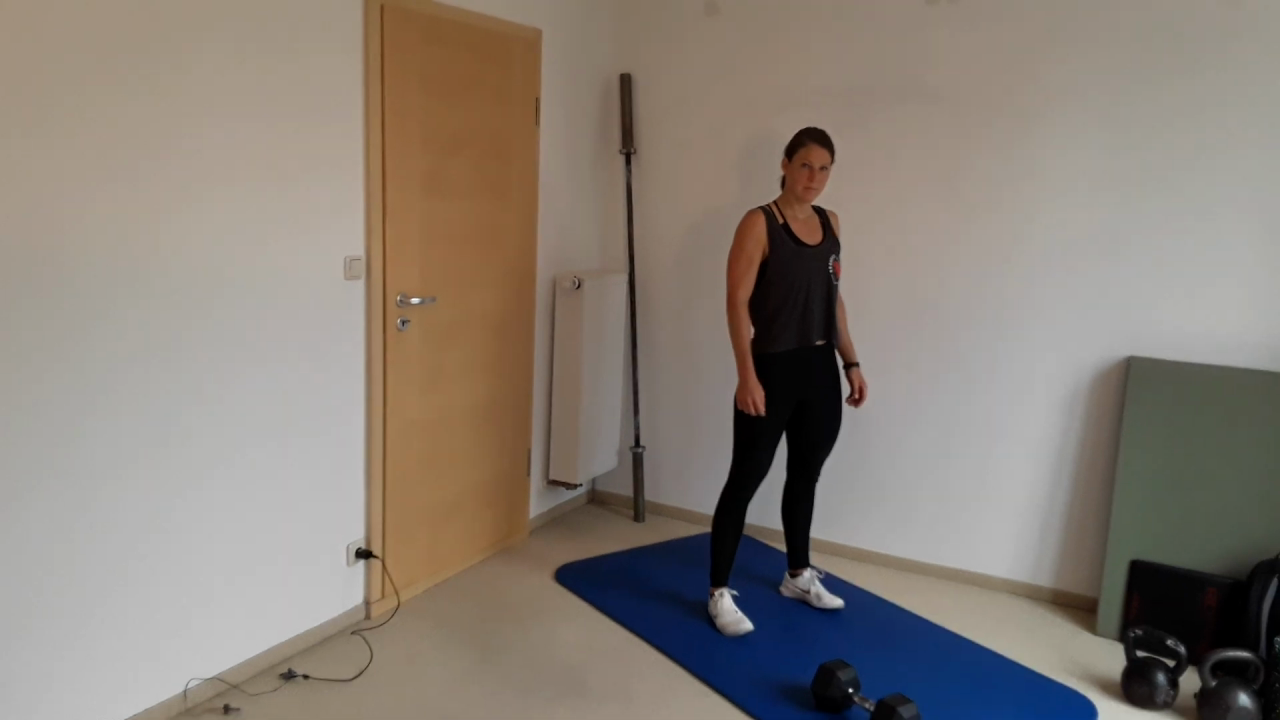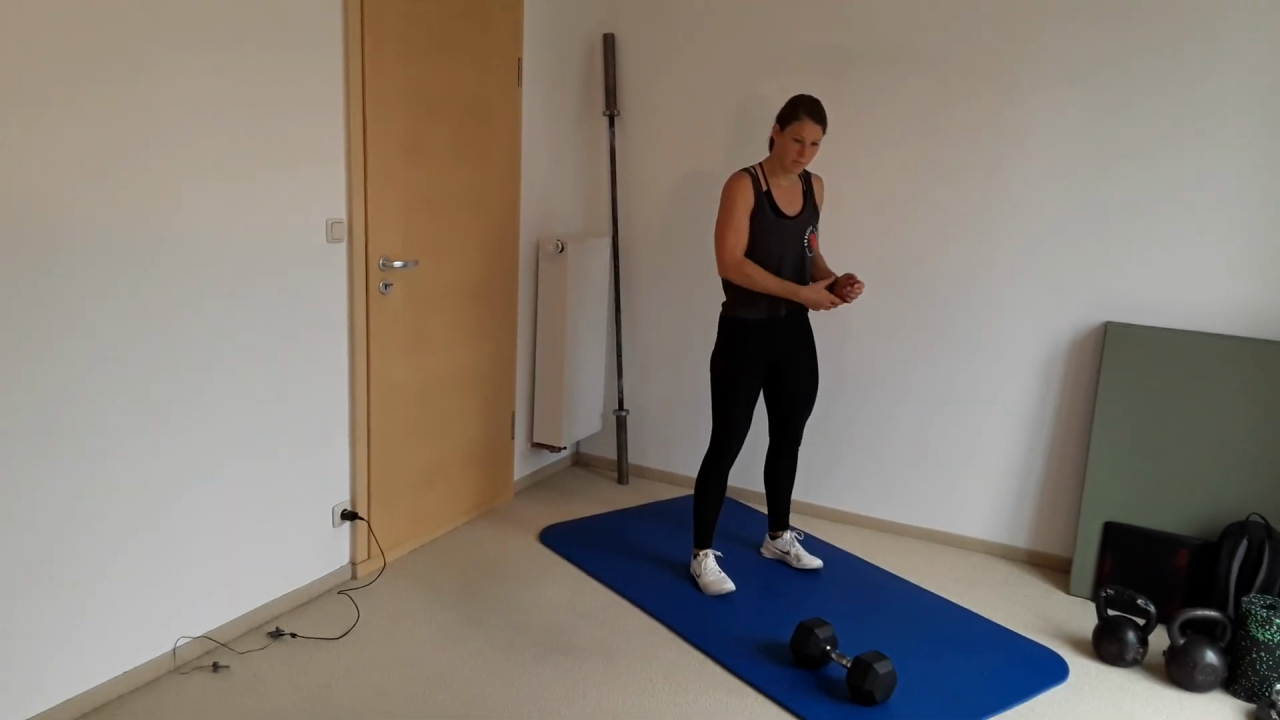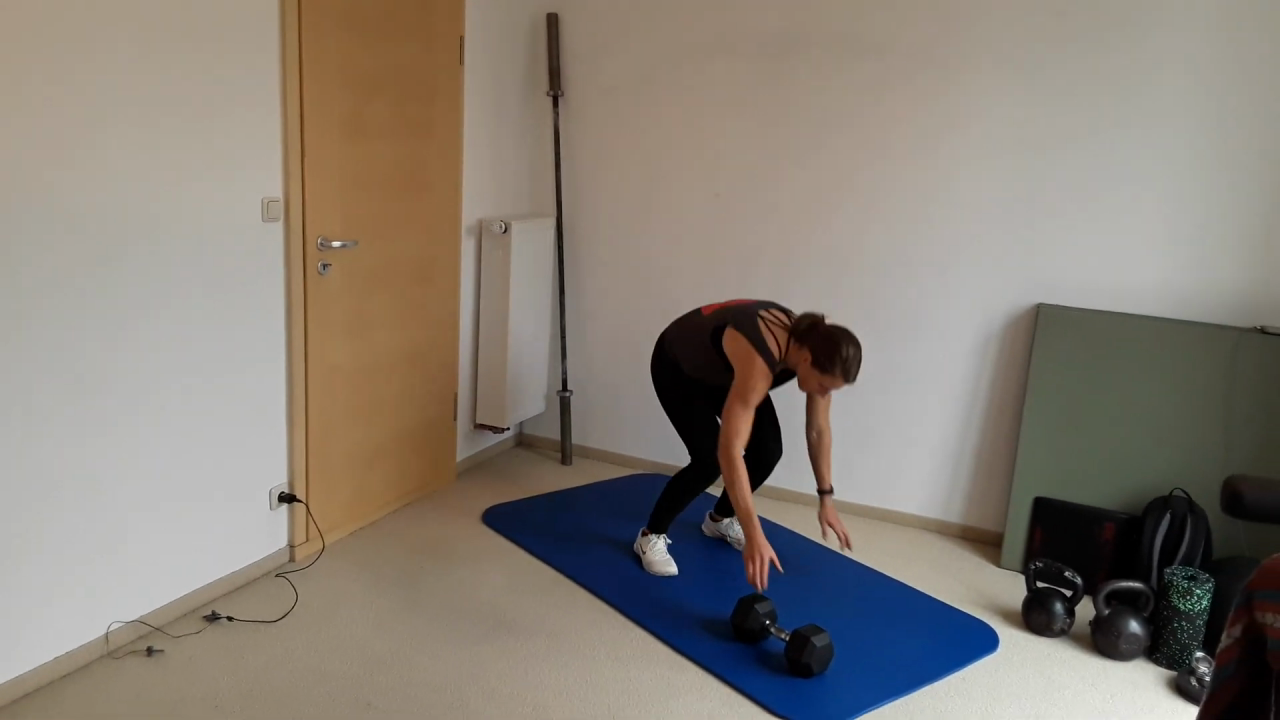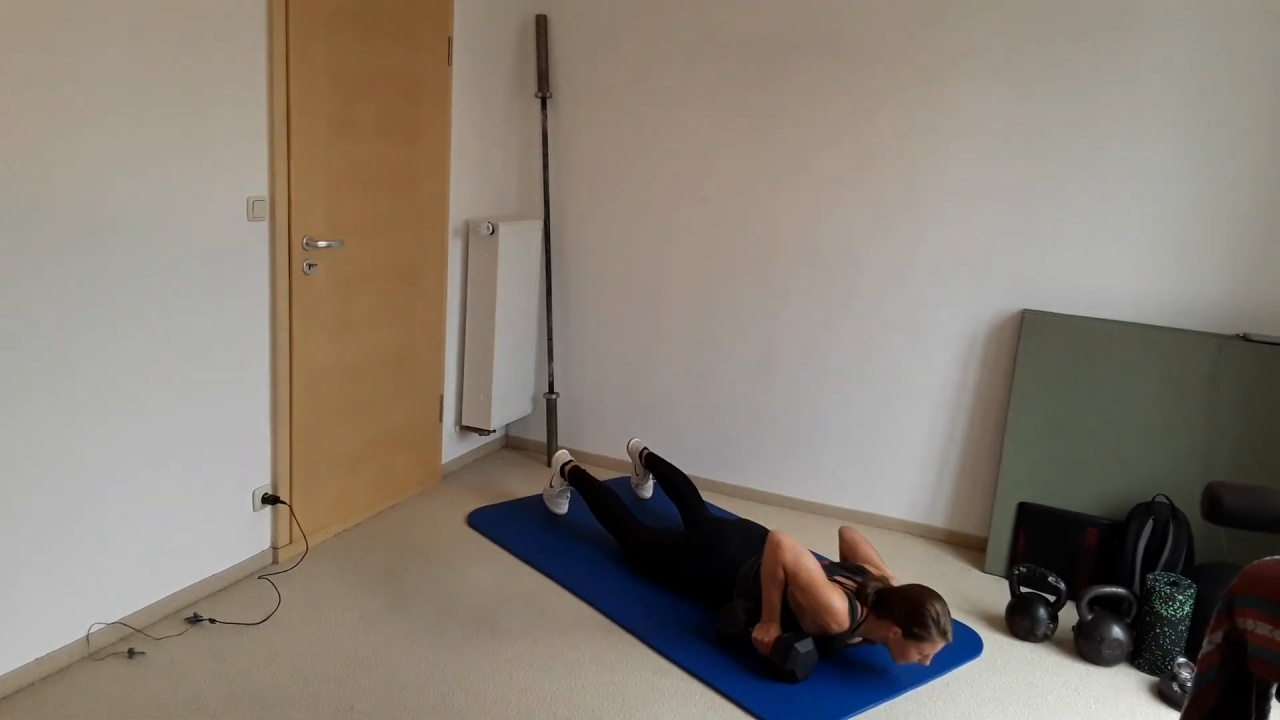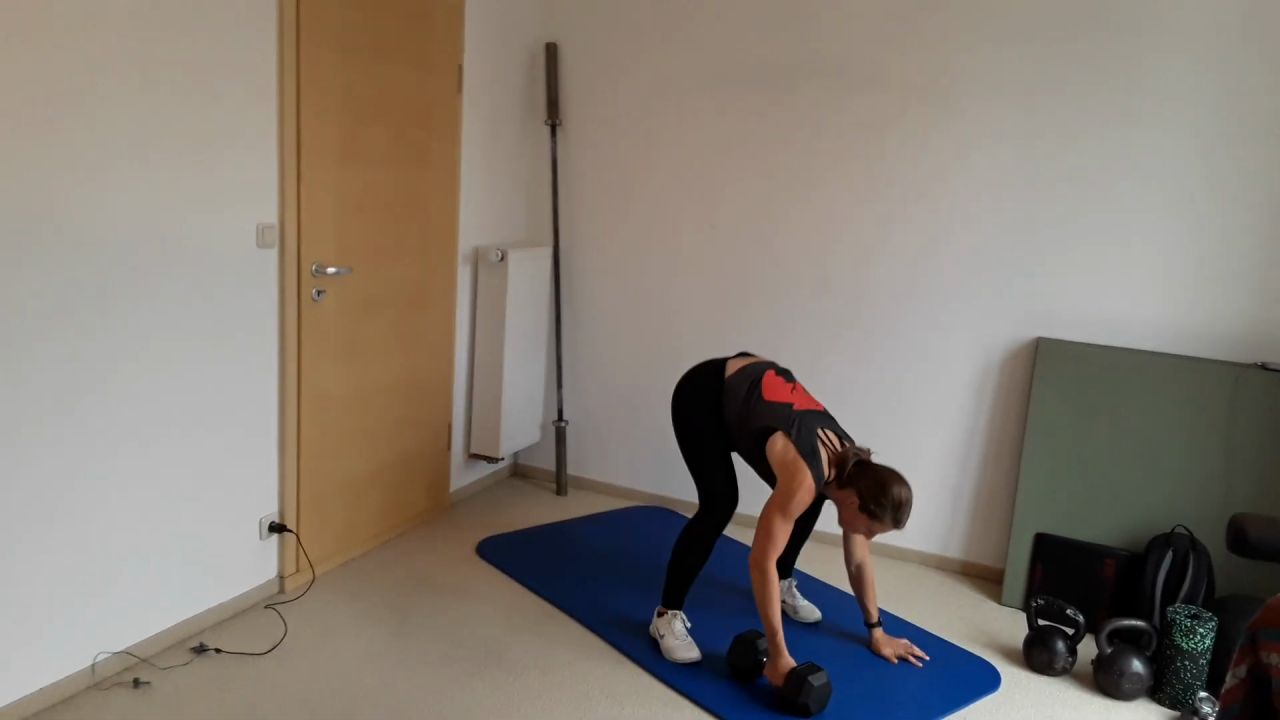
dt=1s
person 1, frame 1
left shoulder: (830, 223)
right shoulder: (758, 223)
right elbow: (737, 302)
left wrist: (851, 363)
right wrist: (747, 375)
left hip: (820, 371)
right hip: (774, 369)
left knee: (805, 476)
right knee: (745, 480)
left ankle: (799, 575)
right ankle: (719, 592)
person 1, frame 2
left shoulder: (814, 187)
right shoulder: (744, 185)
right elbow: (730, 263)
left wrist: (833, 280)
right wrist: (801, 293)
left hip: (794, 335)
right hip: (745, 333)
left knee: (788, 439)
right knee: (726, 445)
left ankle: (779, 537)
right ankle: (702, 554)
person 1, frame 3
left shoulder: (811, 347)
right shoulder: (758, 361)
left elbow: (819, 428)
right elbow: (729, 450)
left wrist: (826, 498)
right wrist: (754, 535)
right hip: (676, 368)
left knee: (769, 449)
right knee: (711, 462)
left ankle: (720, 520)
right ankle: (651, 537)
person 1, frame 4
left shoulder: (882, 589)
right shoulder: (836, 614)
left elbow: (848, 532)
right elbow: (780, 544)
right wrist: (771, 620)
left hip: (750, 546)
right hip: (721, 569)
left knee: (701, 516)
right knee: (636, 537)
left ankle: (644, 457)
right ankle: (569, 471)
person 1, frame 5
left shoulder: (860, 477)
right shoulder: (804, 479)
left elbow: (856, 556)
right elbow: (760, 563)
left wrist: (876, 631)
right wrist: (778, 657)
left hip: (754, 379)
right hip: (702, 391)
right knee: (720, 505)
left ankle: (780, 583)
right ankle: (666, 614)
